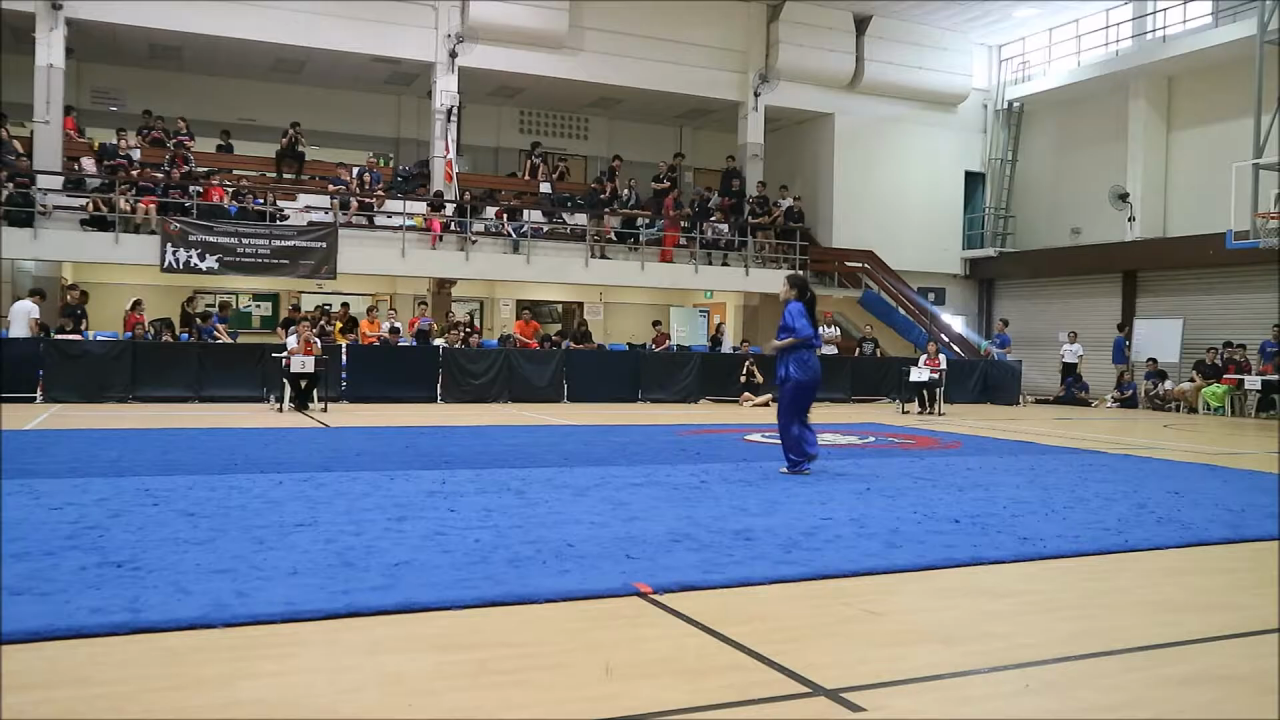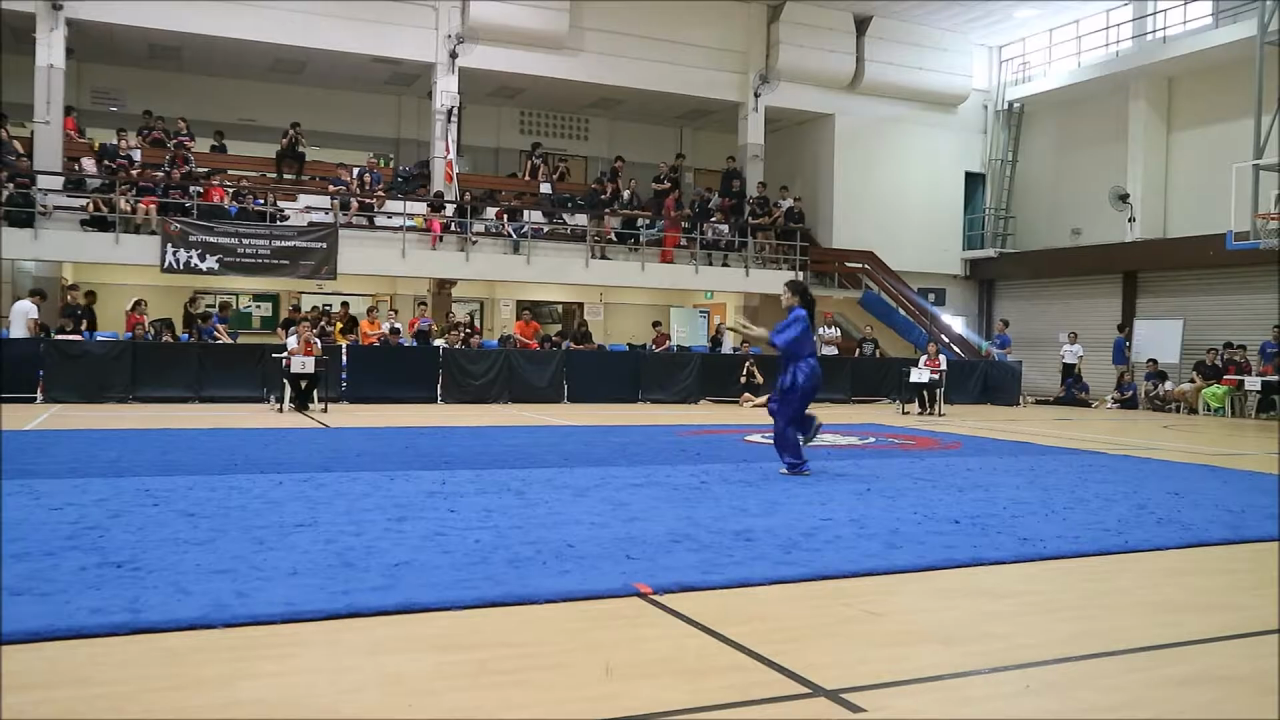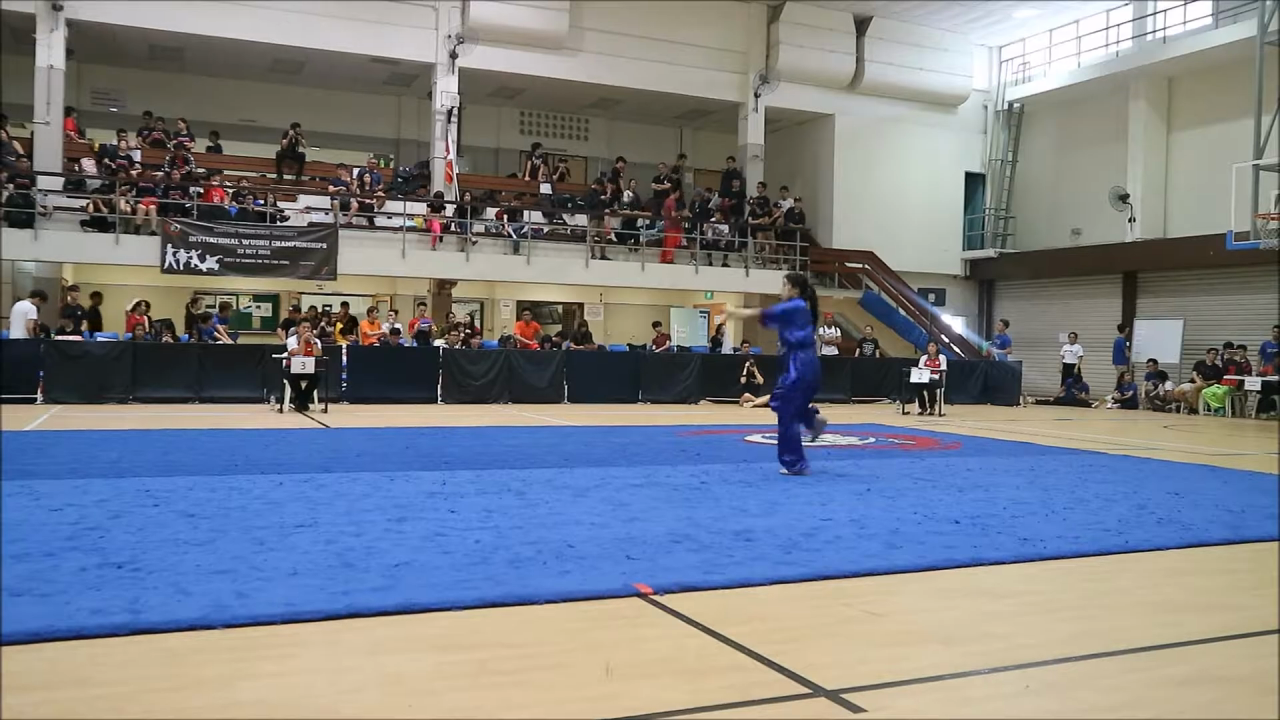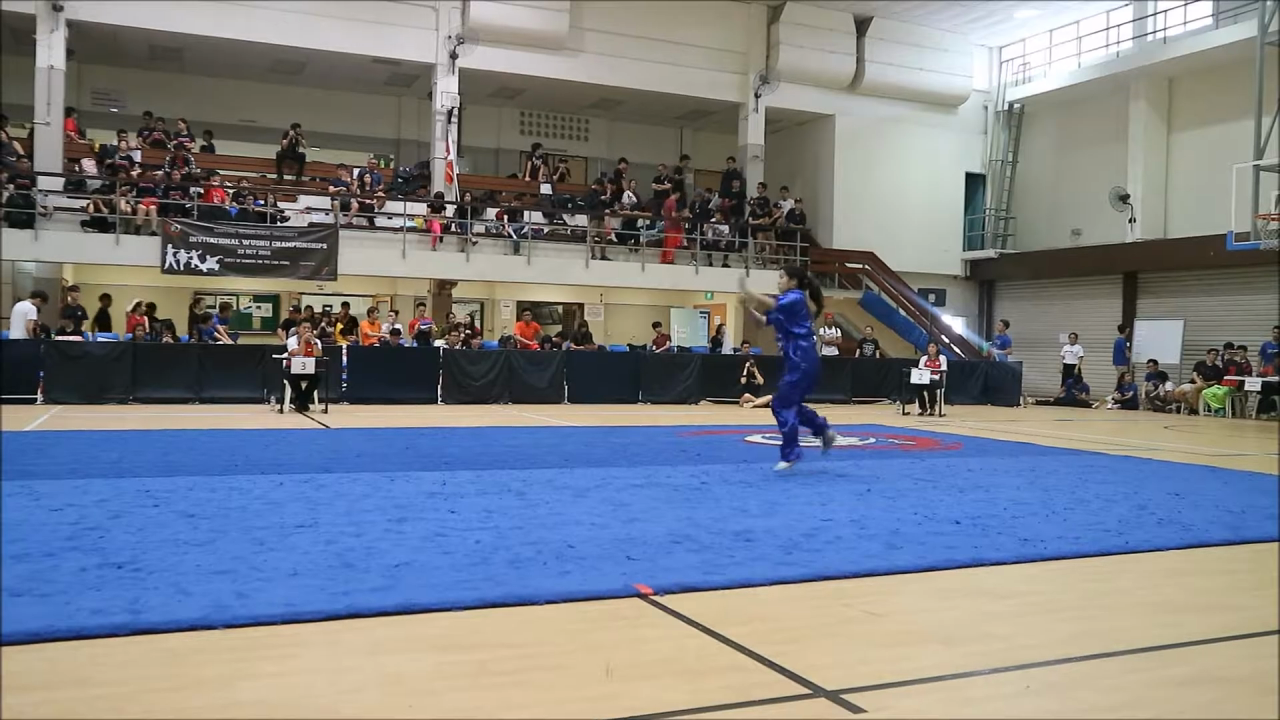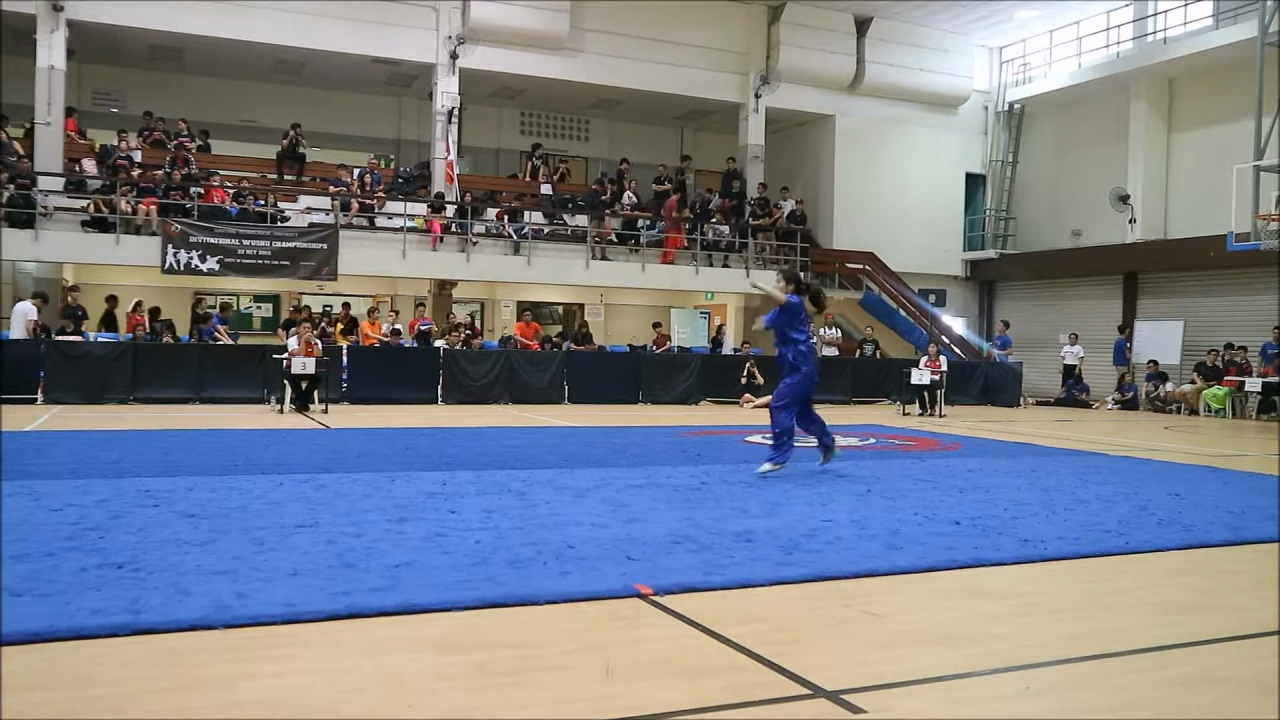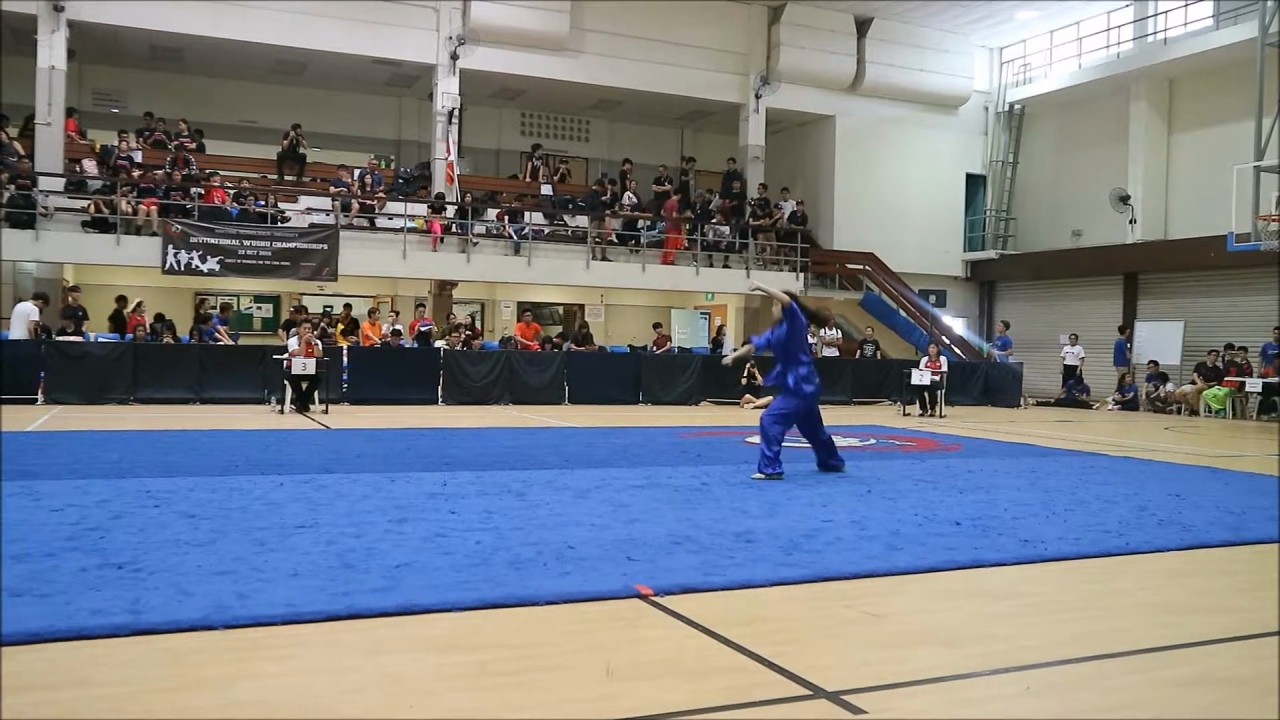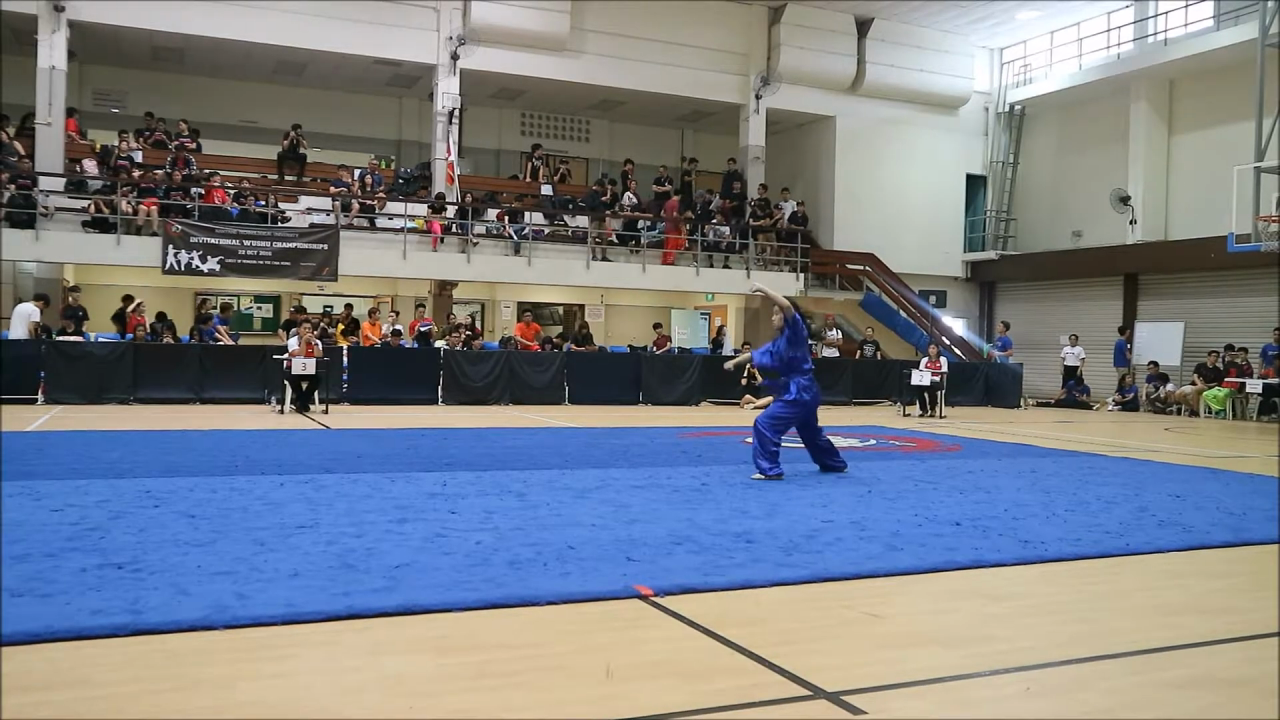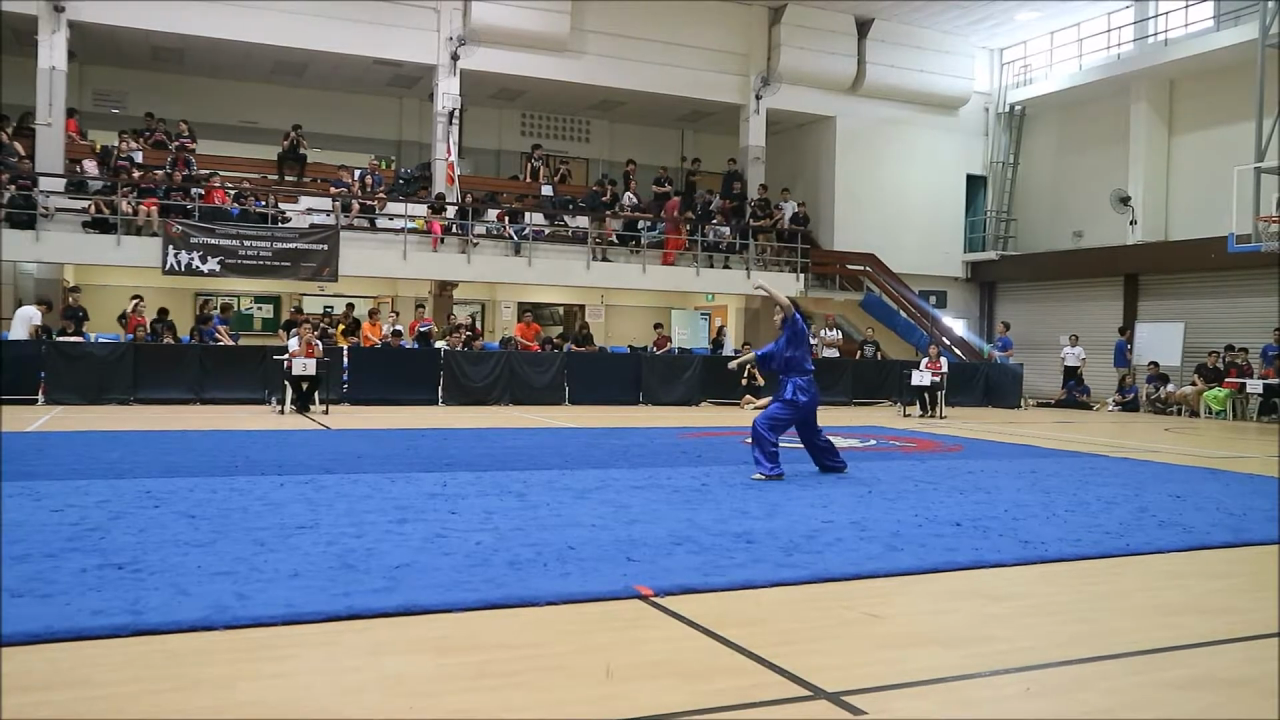
dt=0.1s
person 1, frame 1
left shoulder: (792, 309)
right shoulder: (801, 309)
left elbow: (804, 336)
left wrist: (780, 345)
right wrist: (780, 344)
left hip: (796, 369)
right hip: (805, 368)
left knee: (788, 418)
right knee: (797, 415)
left ankle: (798, 464)
right ankle: (808, 451)
person 1, frame 2
left shoulder: (799, 317)
right shoulder: (797, 316)
left elbow: (777, 341)
right elbow: (775, 336)
left wrist: (746, 333)
right wrist: (748, 328)
left hip: (801, 374)
right hip: (802, 373)
left knee: (786, 421)
right knee: (777, 407)
left ankle: (797, 466)
right ankle: (808, 422)
person 1, frame 3
left shoulder: (797, 307)
right shoulder: (788, 308)
left elbow: (765, 314)
right elbow: (766, 317)
left wrist: (734, 313)
right wrist: (740, 314)
left hip: (801, 367)
right hip: (800, 366)
left knee: (787, 414)
right knee: (779, 402)
left ankle: (796, 464)
right ankle: (812, 418)
person 1, frame 4
left shoulder: (795, 298)
right shoulder: (789, 300)
left elbow: (773, 304)
right elbow: (766, 319)
left wrist: (747, 292)
right wrist: (752, 311)
left hip: (800, 358)
right hip: (799, 358)
left knee: (783, 405)
right knee: (790, 403)
left ankle: (790, 455)
right ankle: (823, 431)
person 1, frame 5
left shoulder: (794, 303)
right shoulder: (780, 311)
left elbow: (782, 299)
right elbow: (765, 323)
left wrist: (759, 285)
right wrist: (759, 324)
left hip: (801, 363)
right hip: (798, 364)
left knee: (780, 407)
right knee: (802, 410)
left ankle: (776, 458)
right ankle: (827, 445)
person 1, frame 6
left shoulder: (795, 321)
right shoulder: (777, 331)
left elbow: (786, 301)
right elbow: (756, 344)
left wrist: (761, 287)
right wrist: (733, 356)
left hip: (801, 384)
right hip: (797, 383)
left knee: (771, 420)
right knee: (811, 428)
left ankle: (771, 469)
right ankle: (833, 463)
person 1, frame 7
left shoulder: (796, 333)
right shoulder: (778, 342)
left elbow: (787, 306)
right elbow: (756, 355)
left wrist: (761, 290)
right wrist: (734, 362)
left hip: (800, 393)
right hip: (798, 393)
left knee: (765, 424)
right knee: (811, 434)
left ankle: (770, 470)
right ankle: (836, 464)
person 1, frame 8
left shoulder: (797, 332)
right shoulder: (781, 341)
left elbow: (787, 305)
right elbow: (759, 354)
left wrist: (763, 286)
right wrist: (738, 361)
left hip: (798, 393)
right hip: (799, 393)
left knee: (762, 424)
right knee: (811, 434)
left ankle: (771, 470)
right ankle: (836, 464)
